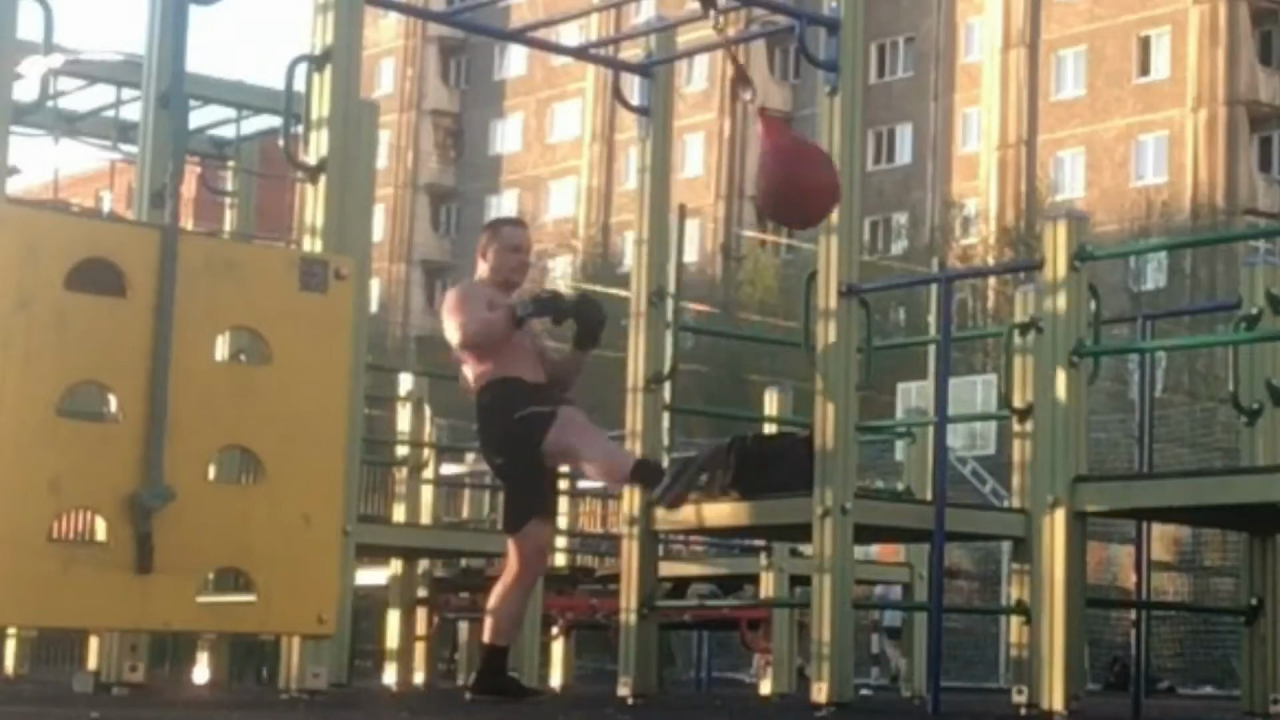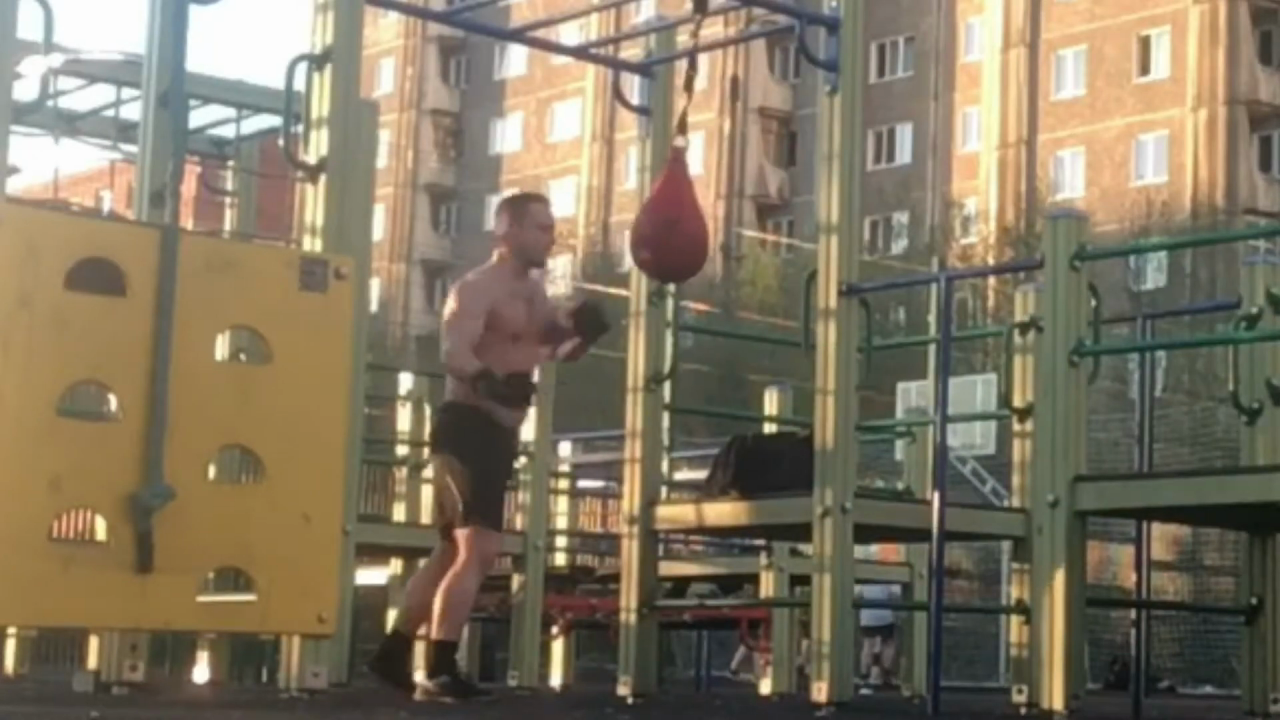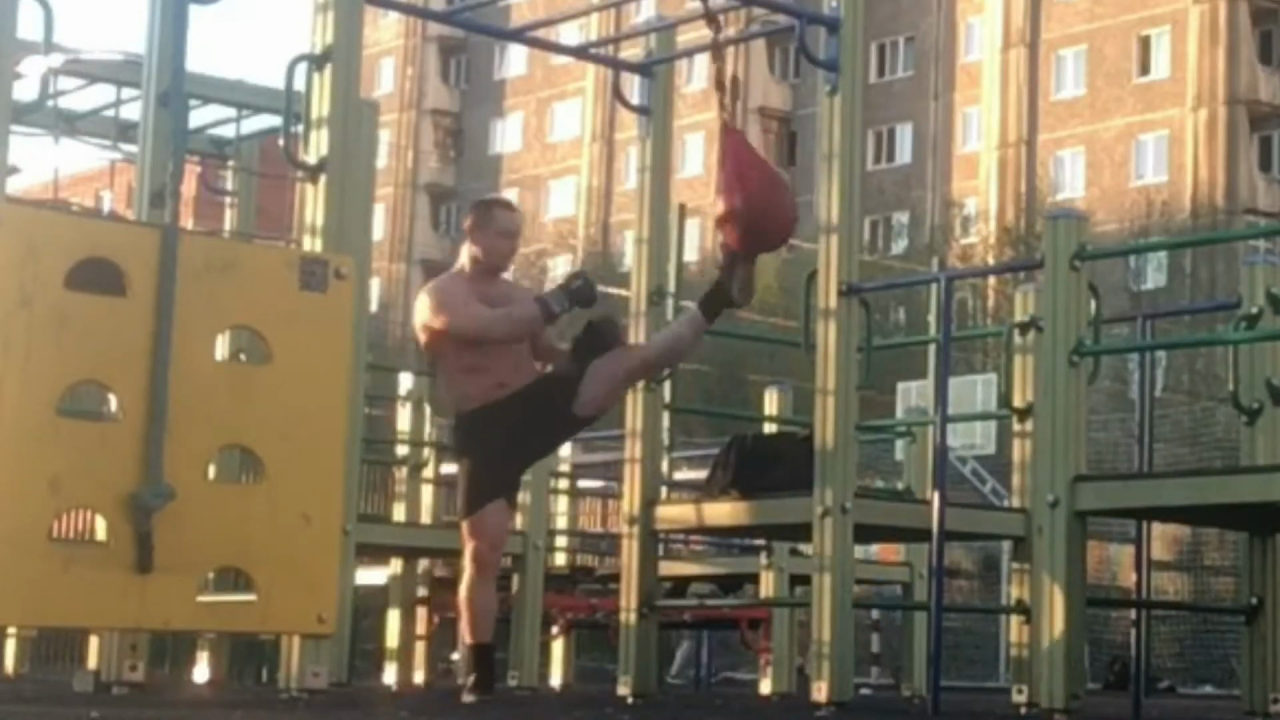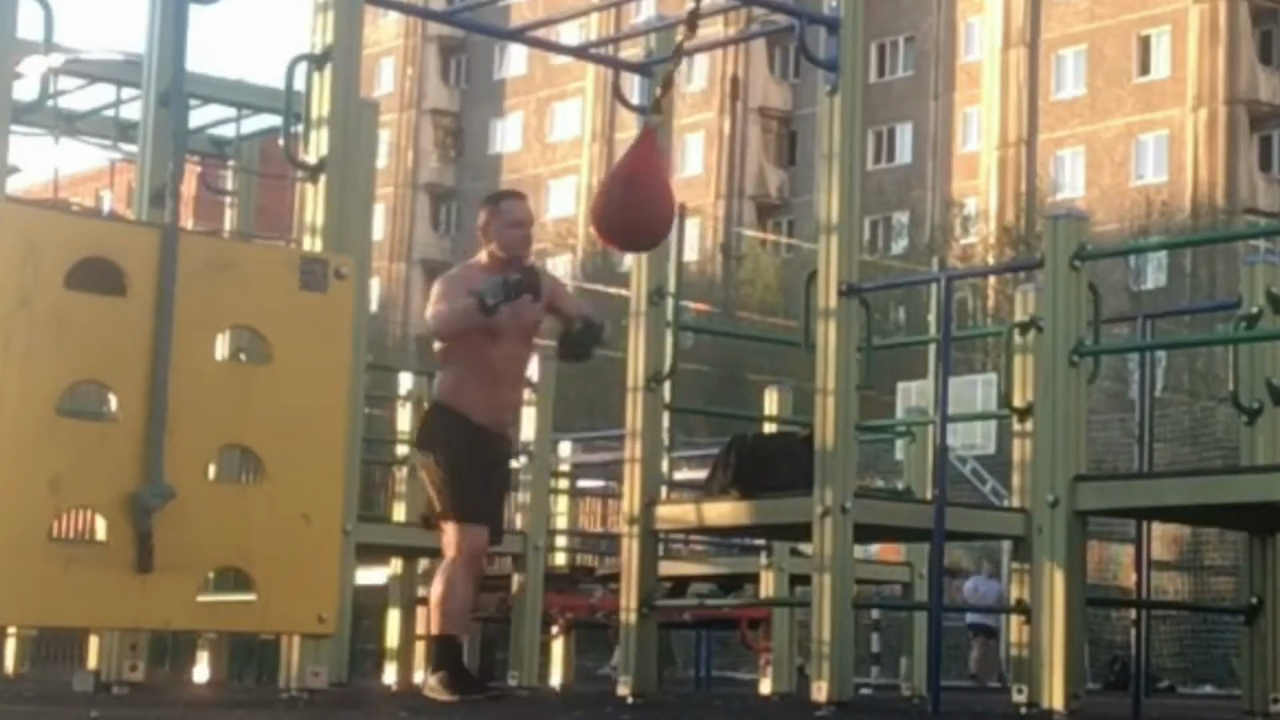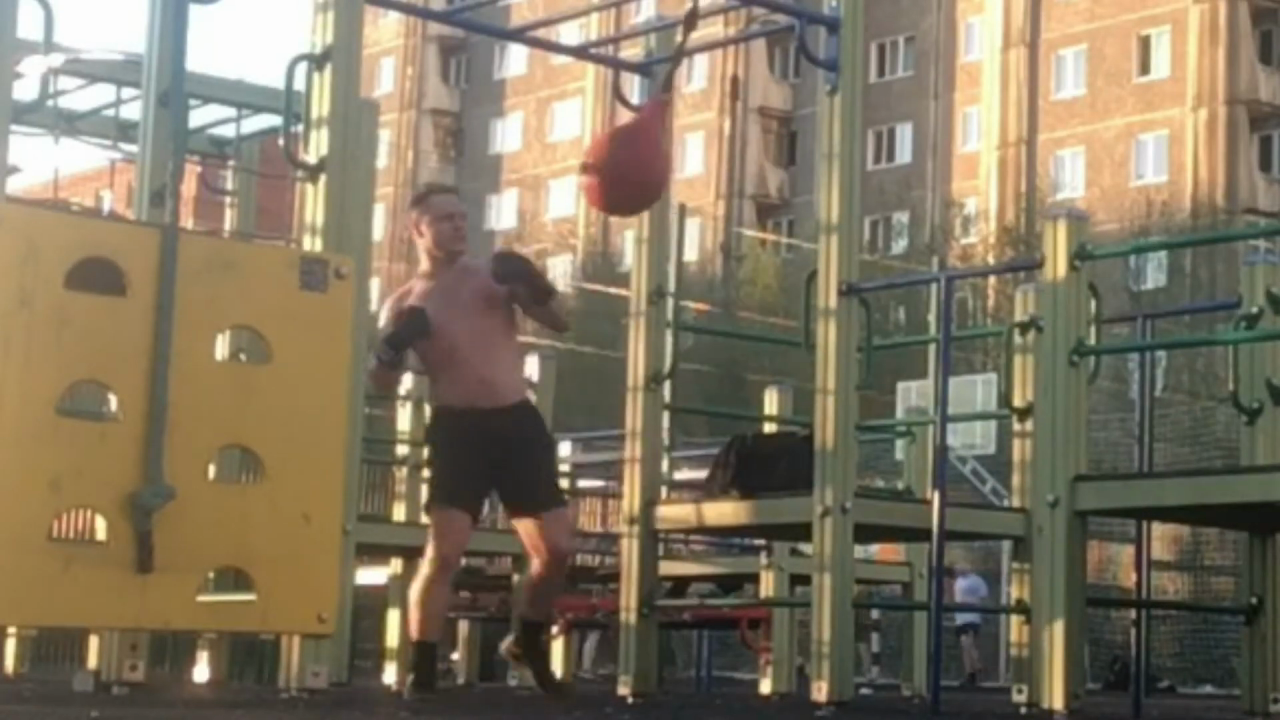
dt=1s
person 1, frame 1
left shoulder: (518, 321)
right shoulder: (463, 295)
left elbow: (559, 379)
right elbow: (467, 338)
left wrist: (584, 340)
right wrist: (531, 310)
left hip: (523, 430)
right hip: (509, 406)
left knee: (528, 558)
right knee: (578, 428)
left ankle: (490, 673)
right ankle: (651, 479)
person 1, frame 2
left shoulder: (528, 291)
right shoulder: (482, 288)
left elbow: (563, 344)
right elbow: (458, 353)
left wrist: (584, 330)
right wrist: (491, 382)
left hip: (494, 433)
right hip: (473, 429)
left knee: (453, 550)
right knee: (480, 549)
left ankle: (391, 656)
right ankle: (440, 673)
person 1, frame 3
left shoulder: (516, 294)
right shoulder: (437, 295)
left elbow: (550, 358)
right elbow: (491, 328)
left wrist: (581, 346)
right wrist: (557, 302)
left hip: (536, 403)
right hip: (483, 427)
left knee: (611, 363)
right knee: (483, 548)
right ankle: (479, 672)
person 1, frame 4
left shoulder: (537, 283)
right shoulder: (459, 283)
left elbow: (581, 320)
right elbow: (439, 330)
left wrist: (586, 328)
right wrist: (494, 295)
left hip: (494, 441)
right hip: (449, 430)
left knee: (477, 554)
right knee: (466, 550)
left ankle: (452, 665)
right ankle: (438, 667)
person 1, frame 5
left shoulder: (497, 273)
right shoulder: (403, 304)
left elbow: (559, 322)
right elbow: (381, 386)
left wrist: (536, 288)
right wrist: (391, 348)
left hip: (520, 423)
right hip: (461, 428)
left knee: (555, 548)
right knee: (444, 549)
left ankle: (527, 641)
right ankle: (422, 668)
